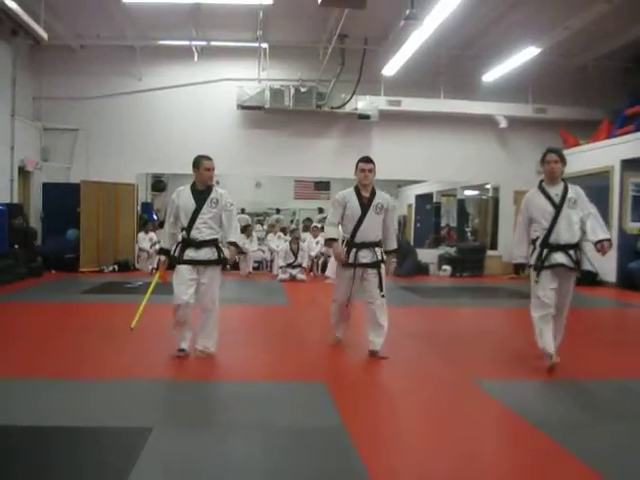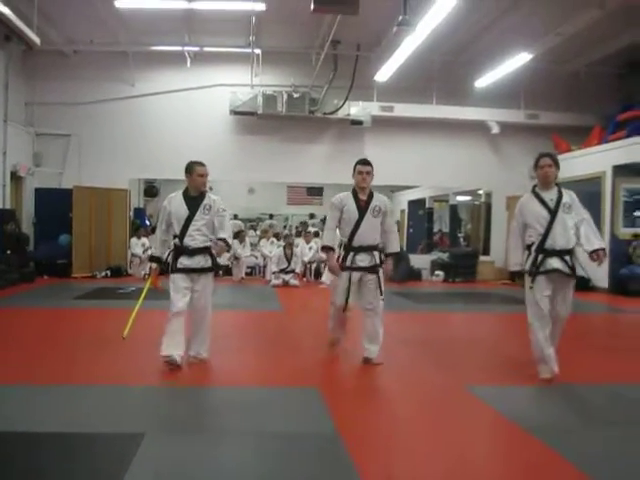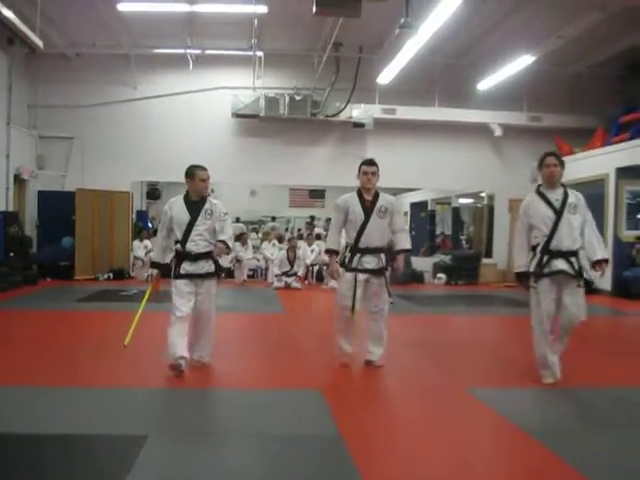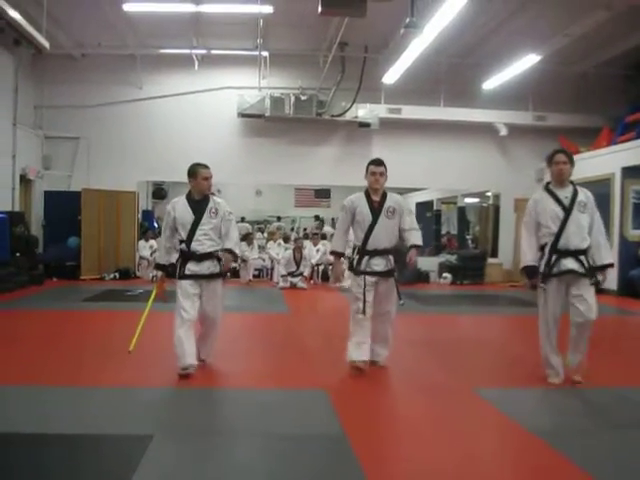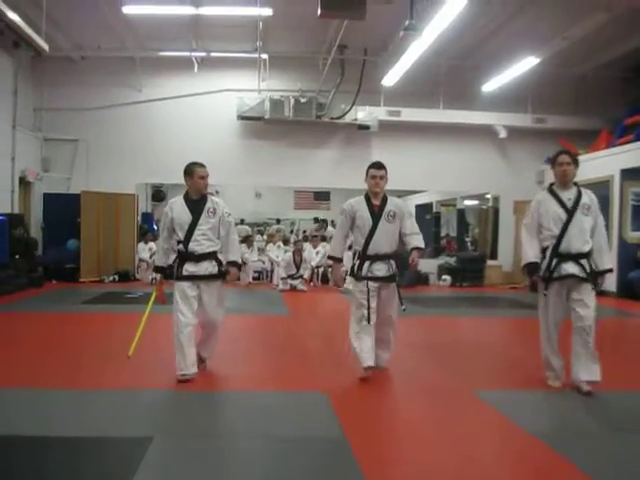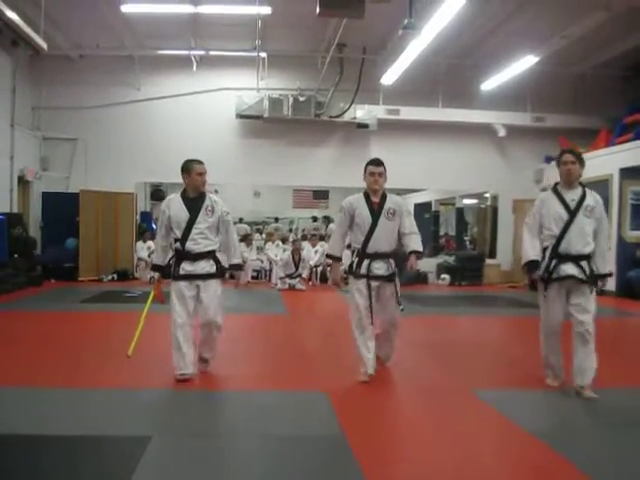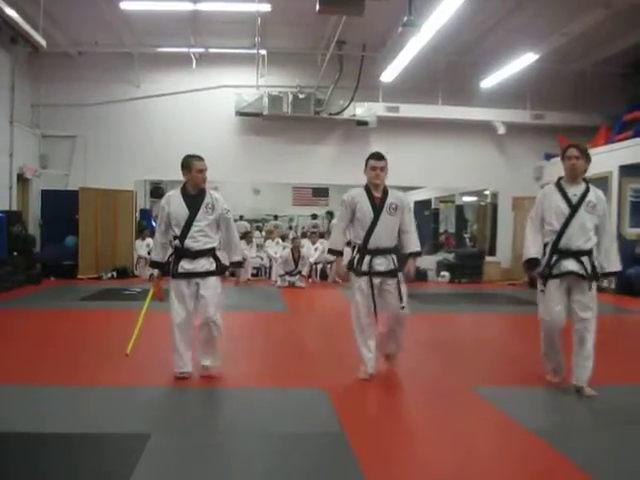
dt=0.1s
person 1, frame 1
left shoulder: (576, 193)
right shoulder: (532, 197)
left elbow: (590, 217)
right elbow: (522, 230)
left wrist: (602, 238)
right wrist: (519, 260)
left hip: (569, 257)
right hip: (543, 258)
left knee: (561, 308)
right knee: (543, 307)
left ankle: (550, 347)
right ankle: (549, 355)
person 1, frame 2
left shoulder: (570, 198)
right shoulder: (526, 202)
left elbow: (584, 223)
right elbow: (516, 236)
left wrist: (596, 247)
right wrist: (516, 267)
left hip: (564, 263)
right hip: (538, 263)
left knee: (560, 315)
right knee: (540, 315)
left ankle: (545, 355)
right ankle: (547, 366)
person 1, frame 3
left shoulder: (576, 198)
right shoulder: (530, 202)
left elbow: (588, 229)
right elbow: (521, 237)
left wrist: (598, 257)
right wrist: (522, 270)
left hip: (571, 265)
right hip: (543, 265)
left knee: (574, 317)
right knee: (543, 319)
left ankle: (554, 352)
right ankle: (549, 370)
person 1, frame 4
left shoulder: (585, 197)
right shoulder: (538, 199)
left elbow: (596, 230)
right elbow: (528, 235)
left wrist: (602, 263)
right wrist: (530, 267)
left hip: (581, 264)
right hip: (551, 265)
left knee: (586, 316)
right knee: (549, 320)
left ankle: (575, 365)
right ankle: (554, 370)
person 1, frame 5
left shoulder: (589, 199)
right shoulder: (541, 200)
left elbow: (598, 235)
right elbow: (529, 233)
left wrist: (602, 268)
right wrist: (532, 264)
left hip: (582, 268)
right hip: (553, 268)
left knee: (585, 323)
right knee: (550, 324)
left ankle: (583, 378)
right ankle: (554, 374)
person 1, frame 6
left shoulder: (594, 200)
right shoulder: (545, 200)
left elbow: (601, 238)
right elbow: (531, 233)
left wrist: (602, 271)
right wrist: (532, 263)
left hip: (582, 270)
right hip: (553, 268)
left knee: (584, 327)
right knee: (551, 326)
left ankle: (583, 383)
right ankle: (553, 373)
person 1, frame 7
left shoulder: (597, 197)
right shoulder: (547, 194)
left elbow: (605, 234)
right elbow: (534, 228)
left wrist: (609, 268)
right wrist: (532, 261)
left hip: (584, 266)
right hip: (553, 264)
left knee: (584, 324)
right knee: (551, 321)
left ankle: (581, 380)
right ankle: (554, 367)
person 2, frame 1
left shoulder: (222, 196)
right shoulder: (180, 194)
left elbow: (232, 222)
right elbow: (171, 225)
left wrist: (233, 244)
right wrist: (165, 253)
left hip: (211, 254)
right hip: (186, 253)
left knee: (209, 303)
right knee: (182, 300)
left ankle: (205, 345)
right ankle: (182, 342)
person 2, frame 2
left shoulder: (215, 202)
right shoulder: (172, 201)
left elbow: (224, 227)
right elbow: (162, 232)
left wrist: (222, 242)
right wrist: (156, 260)
left hip: (204, 261)
right hip: (179, 260)
left knee: (202, 310)
right knee: (177, 308)
left ankle: (197, 351)
right ankle: (172, 354)
person 2, frame 3
left shoulder: (216, 206)
right shoulder: (173, 206)
left elbow: (226, 230)
right elbow: (163, 237)
left wrist: (222, 244)
right wrist: (157, 266)
left hip: (207, 266)
right hip: (181, 266)
left knee: (204, 314)
right knee: (180, 313)
left ankle: (198, 354)
right ankle: (178, 359)
person 2, frame 4
left shoulder: (220, 205)
right shoulder: (175, 206)
left elbow: (231, 232)
right elbow: (167, 239)
left wrist: (229, 253)
right wrist: (161, 268)
left hip: (212, 266)
right hip: (186, 267)
left knee: (211, 316)
right knee: (186, 315)
left ankle: (202, 353)
right ankle: (186, 363)
person 2, frame 5
left shoulder: (217, 205)
right shoulder: (173, 206)
left elbow: (229, 235)
right elbow: (165, 240)
left wrist: (233, 263)
right wrist: (160, 270)
left hip: (211, 267)
right hip: (184, 268)
left knee: (212, 317)
right knee: (184, 320)
left ankle: (201, 352)
right ankle: (186, 368)
person 2, frame 6
left shoulder: (216, 203)
right shoulder: (170, 204)
left elbow: (228, 234)
right elbow: (162, 238)
left wrist: (235, 265)
right wrist: (157, 269)
left hip: (209, 266)
right hip: (181, 267)
left knee: (212, 318)
right knee: (181, 320)
left ankle: (204, 353)
right ankle: (184, 368)
person 2, frame 7
left shoulder: (216, 199)
right shoulder: (170, 200)
left elbow: (229, 232)
right elbow: (161, 234)
left wrist: (236, 263)
right wrist: (157, 266)
left hip: (208, 264)
right hip: (180, 265)
left knee: (211, 316)
right knee: (180, 318)
left ankle: (208, 361)
right ankle: (183, 366)
person 3, frame 1
left shoulder: (385, 200)
right shoulder: (343, 197)
left elbow: (390, 229)
right elbow: (332, 223)
left wrist: (389, 255)
right wrist: (335, 247)
left hip: (374, 256)
right hip: (349, 254)
left knee: (376, 302)
right knee: (342, 298)
left ankle: (376, 346)
right ankle: (338, 333)
person 3, frame 2
left shoulder: (383, 203)
right shoulder: (340, 200)
left elbow: (390, 232)
right elbow: (330, 228)
left wrist: (389, 258)
right wrist: (330, 255)
left hip: (372, 260)
right hip: (347, 259)
left knee: (374, 307)
right knee: (339, 303)
left ankle: (371, 352)
right ankle: (336, 334)
person 3, frame 3
left shoulder: (390, 203)
right shoulder: (345, 201)
left elbow: (400, 229)
right elbow: (335, 231)
left wrist: (401, 253)
right wrist: (333, 259)
left hip: (378, 261)
right hip: (353, 261)
left knee: (378, 311)
right knee: (348, 307)
left ankle: (373, 354)
right ankle: (345, 348)
person 3, frame 4
left shoulder: (398, 203)
right shoulder: (352, 202)
left elbow: (411, 228)
right elbow: (341, 232)
left wrist: (413, 248)
right wrist: (337, 261)
left hip: (386, 263)
right hip: (361, 263)
left knee: (385, 313)
right knee: (361, 311)
left ankle: (378, 355)
right ankle: (358, 358)
person 3, frame 5
left shoulder: (399, 206)
right shoulder: (352, 206)
left elbow: (412, 232)
right elbow: (340, 236)
left wrist: (415, 251)
right wrist: (336, 265)
left hip: (388, 268)
right hip: (362, 268)
left knee: (387, 318)
right knee: (363, 317)
left ankle: (379, 359)
right ankle: (366, 364)
person 3, frame 6
left shoulder: (398, 204)
right shoulder: (351, 203)
left elbow: (410, 232)
right elbow: (339, 235)
left wrist: (413, 254)
right wrist: (335, 264)
left hip: (387, 266)
right hip: (361, 267)
left knee: (391, 318)
right knee: (363, 318)
left ankle: (382, 353)
right ankle: (367, 367)
person 3, frame 7
left shoulder: (400, 199)
right shoulder: (352, 198)
left elbow: (408, 231)
right elbow: (339, 229)
left wrist: (411, 259)
right wrist: (339, 259)
left hip: (390, 263)
right hip: (362, 263)
left knee: (398, 313)
right knee: (364, 316)
left ankle: (387, 347)
right ankle: (367, 363)
